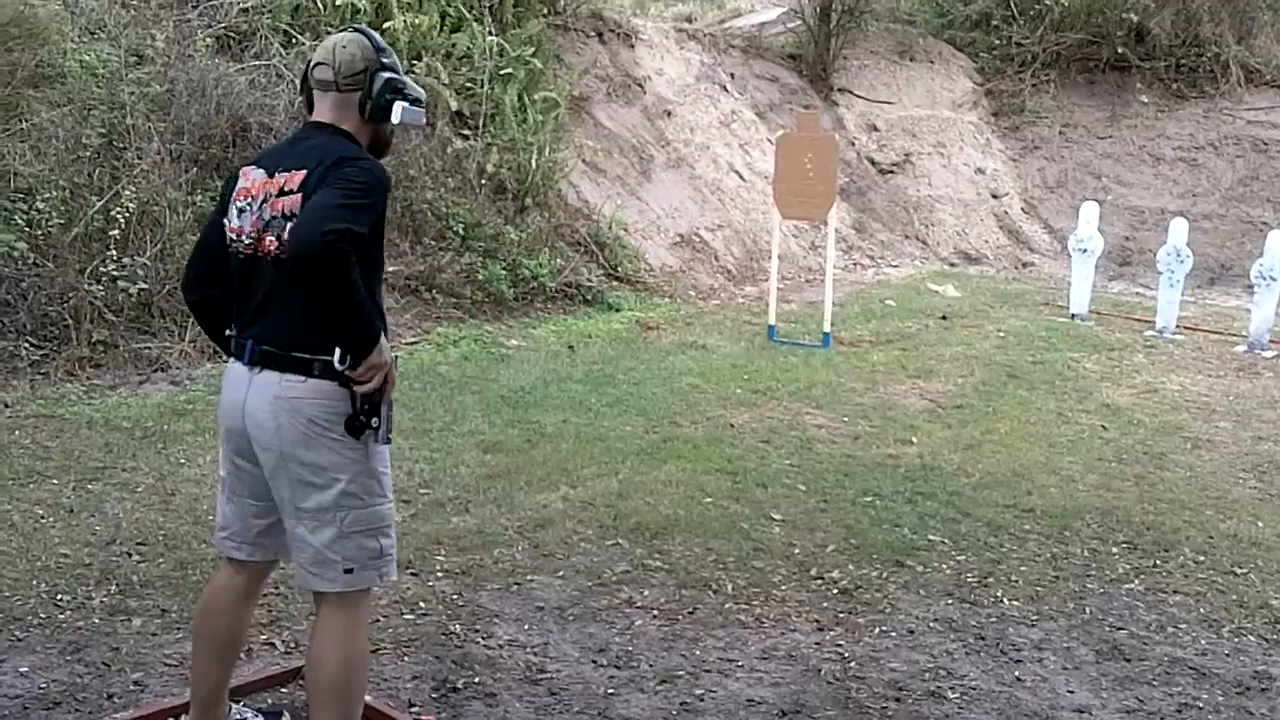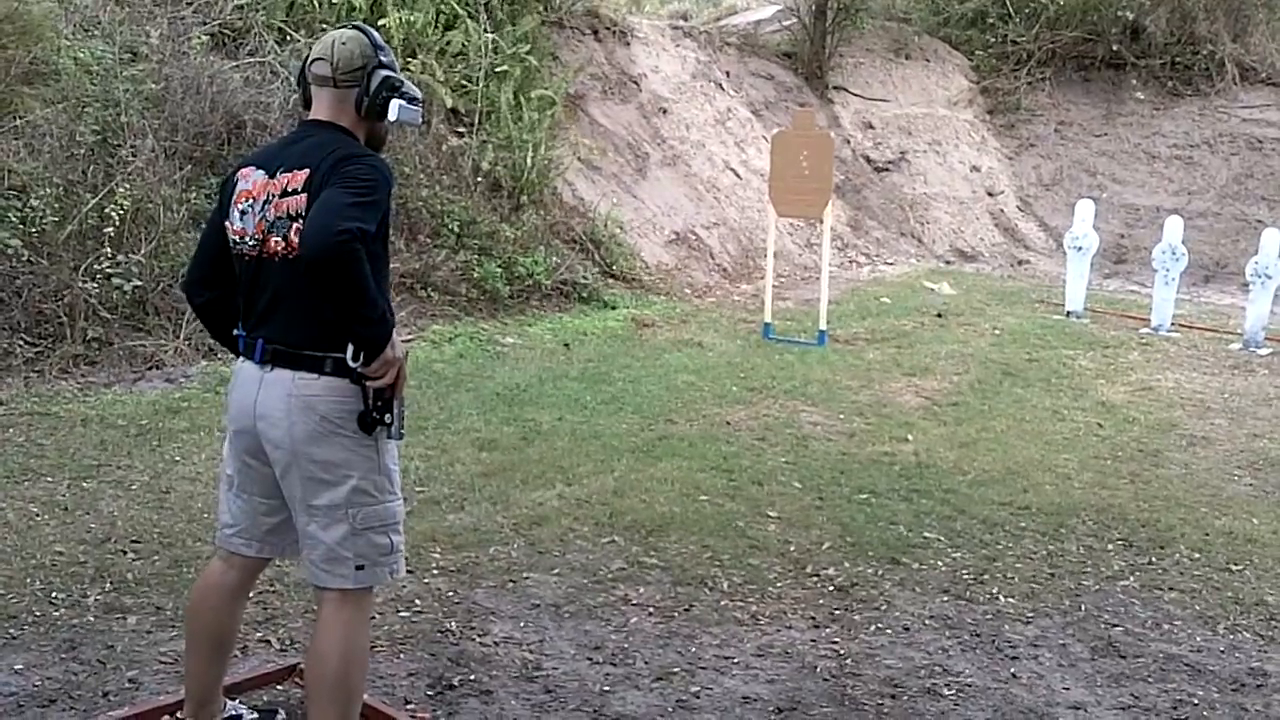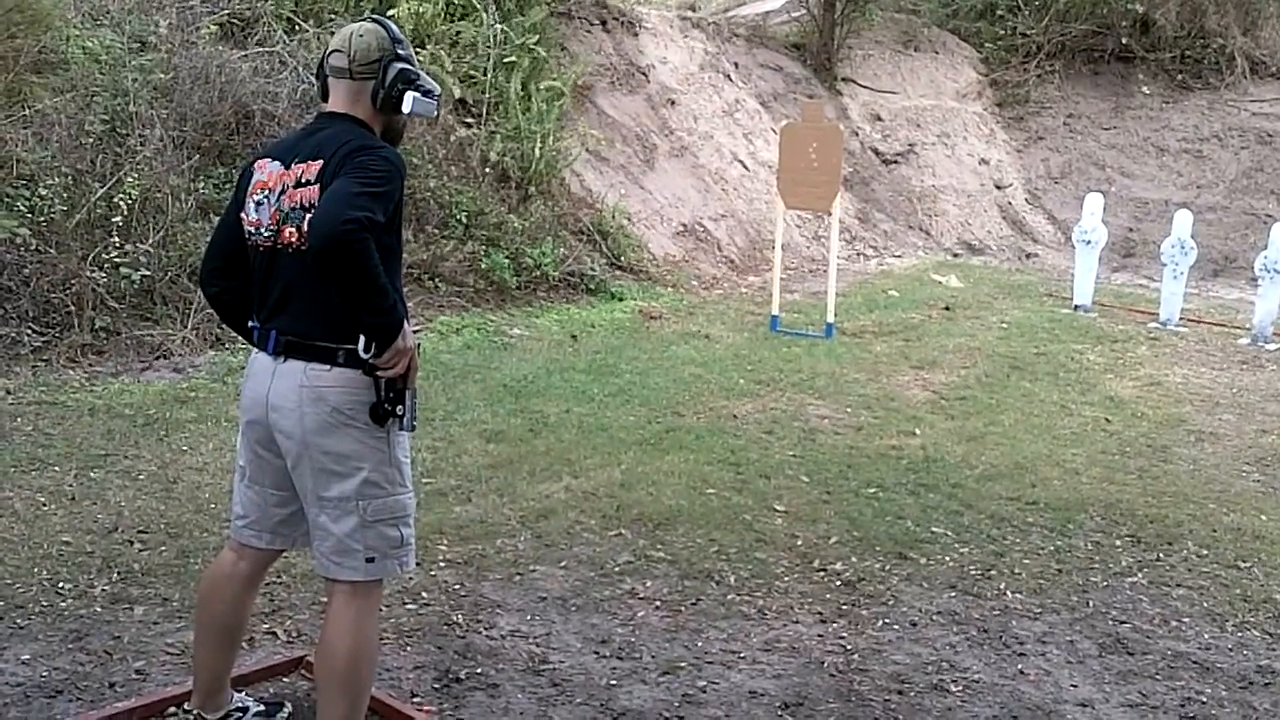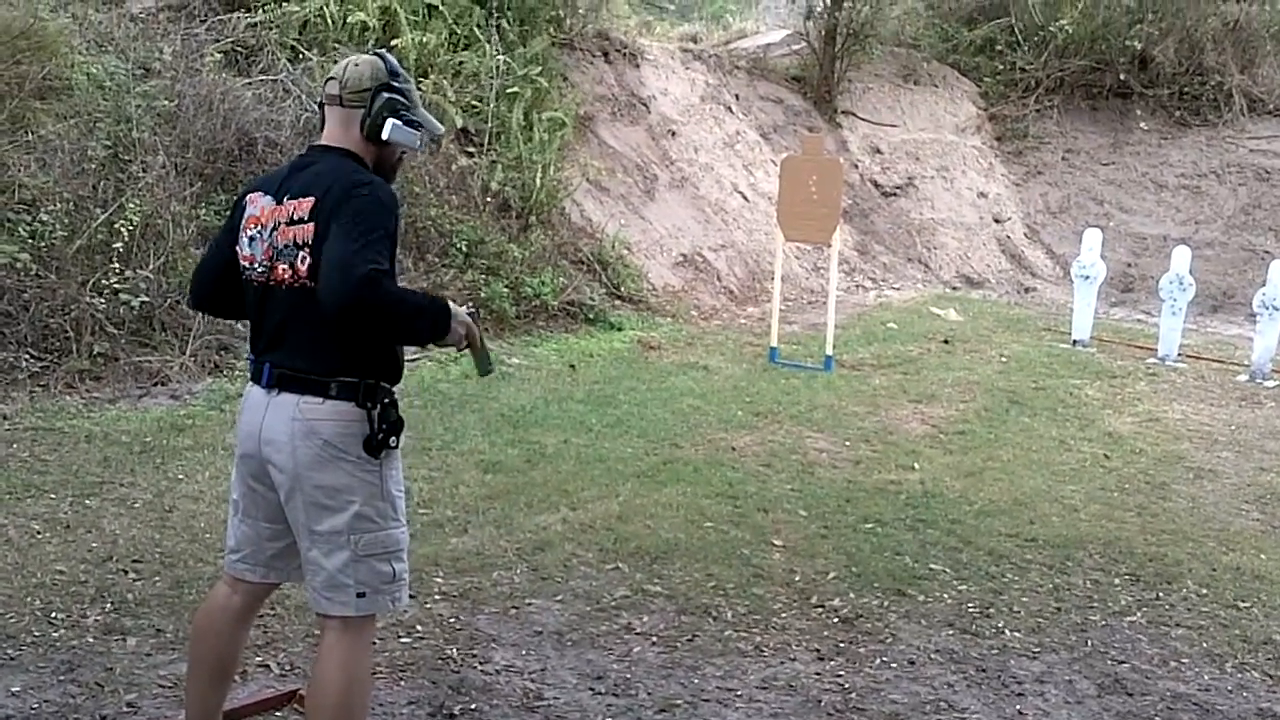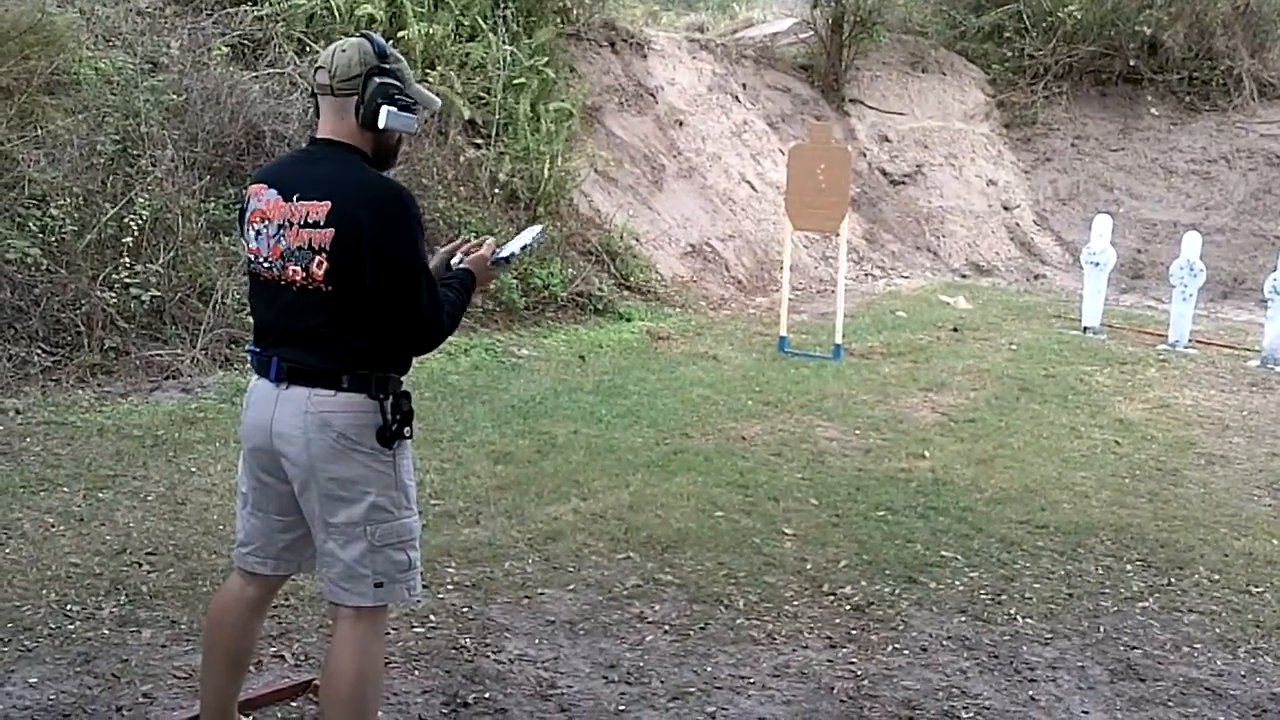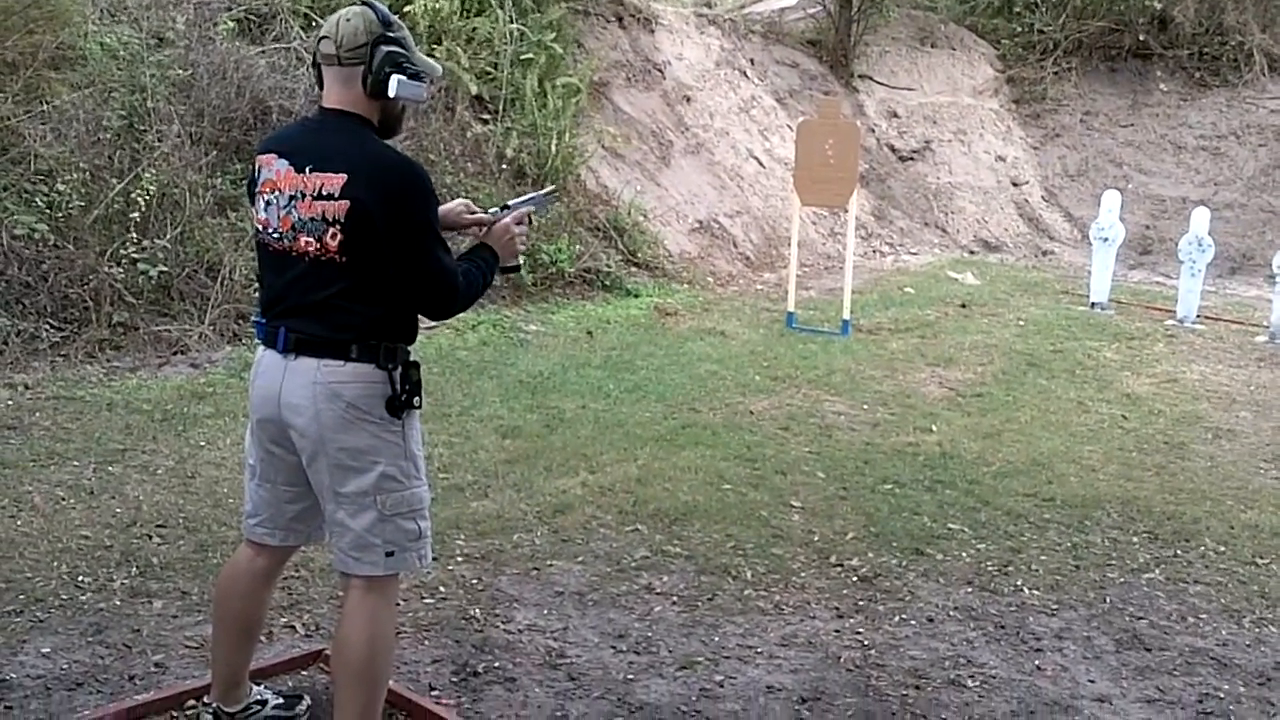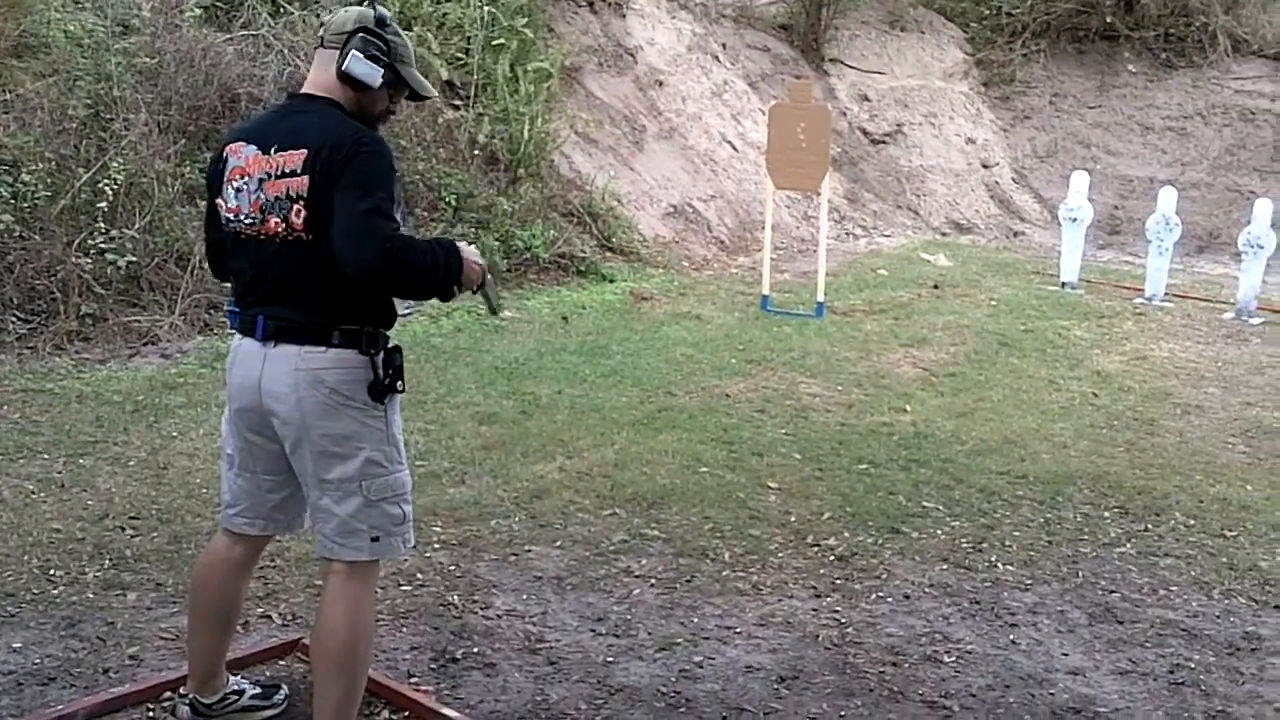
dt=0.7s
person 1, frame 1
left shoulder: (252, 172)
right shoulder: (356, 170)
left elbow: (201, 283)
right elbow: (319, 246)
left wrist: (249, 350)
right wrist: (369, 340)
left hip: (243, 388)
right hip: (318, 402)
left knee: (241, 563)
right knee: (343, 592)
person 1, frame 2
left shoulder: (249, 171)
right shoulder: (360, 166)
left elbow: (204, 285)
right elbow: (330, 245)
right wrist: (379, 337)
left hip: (252, 386)
right hip: (327, 399)
left knee: (236, 557)
right knee: (346, 588)
person 1, frame 3
left shoulder: (268, 160)
right shoulder: (372, 157)
left elbow: (219, 274)
right elbow: (339, 236)
right wrist: (390, 326)
left hip: (265, 377)
right hip: (339, 391)
left knee: (247, 548)
right knee: (356, 581)
person 1, frame 4
left shoulder: (260, 193)
right shoulder: (362, 192)
left elbow: (208, 291)
right elbow: (356, 292)
right wrist: (440, 317)
left hip: (261, 407)
right hip: (335, 425)
left knee: (241, 581)
right knee: (349, 615)
person 1, frame 5
left shoulder: (263, 187)
right shoulder: (380, 199)
right elbow: (417, 331)
left wrist: (427, 268)
right wrist: (464, 278)
left hip: (268, 401)
right hip: (345, 418)
left knee: (253, 574)
right knee: (361, 606)
person 1, frame 6
left shoulder: (272, 153)
right shoulder: (392, 172)
right elbow: (437, 296)
left wrist: (432, 219)
right wrist: (489, 254)
left hip: (274, 370)
right hip: (353, 388)
left knee: (262, 544)
right knee: (372, 575)
person 1, frame 7
left shoulder: (238, 143)
right shoulder: (352, 143)
right elbow: (372, 258)
right wrist: (449, 262)
left hip: (251, 357)
right hip: (331, 371)
left knee: (239, 532)
right knee: (353, 563)
